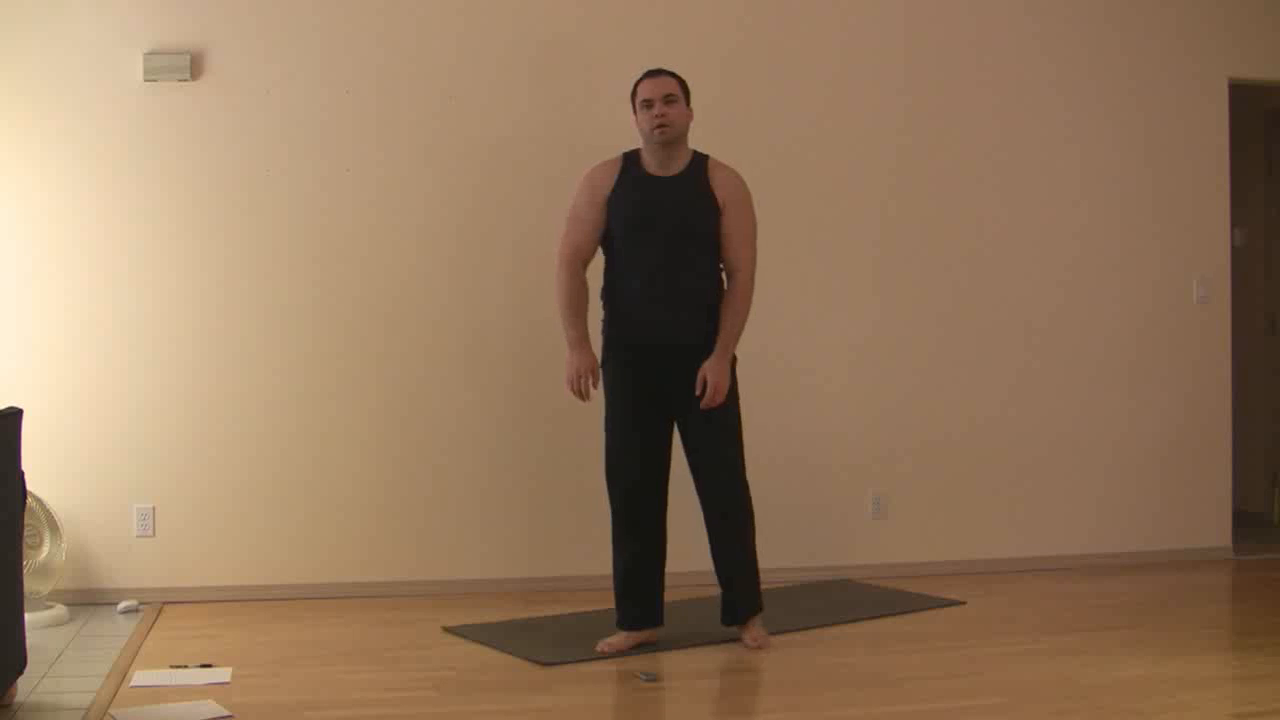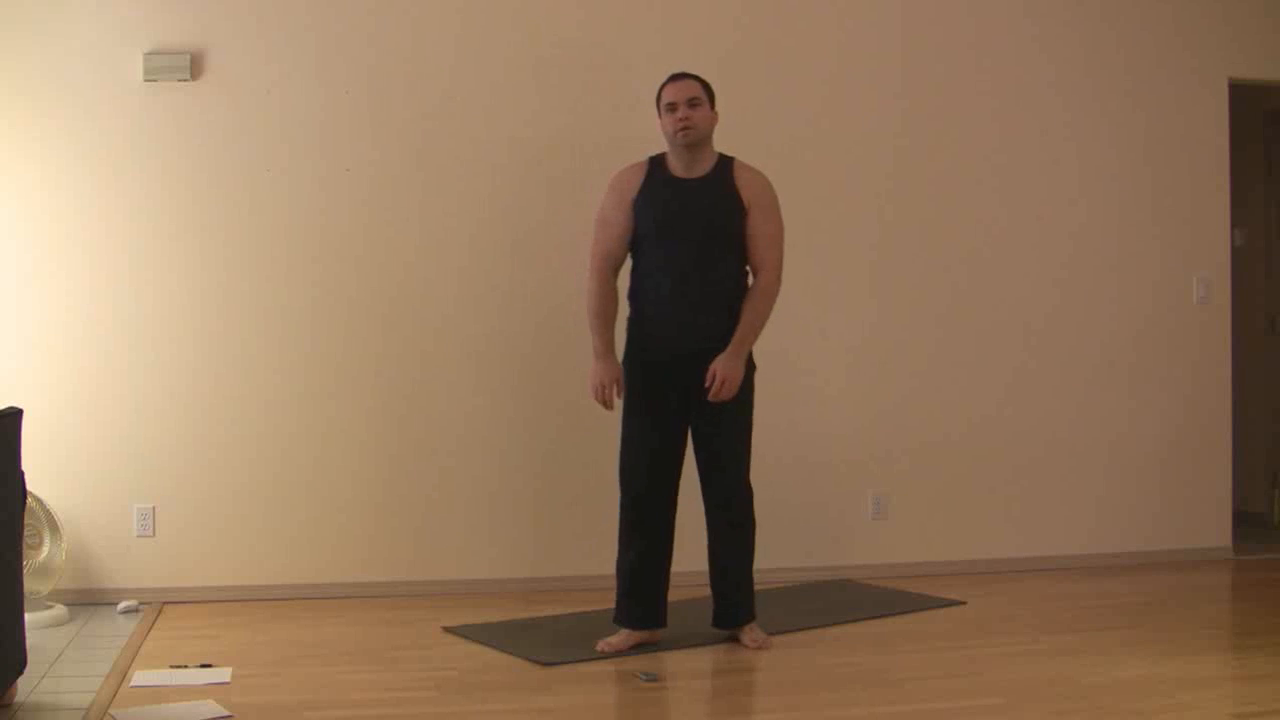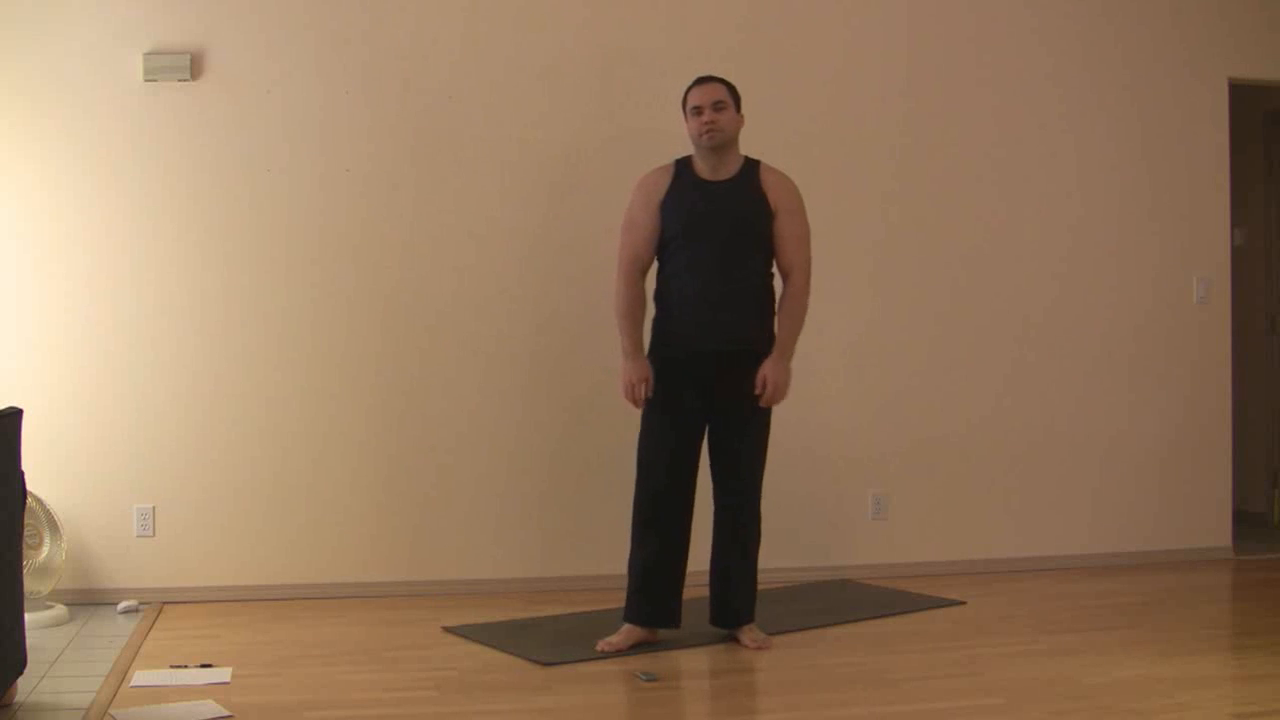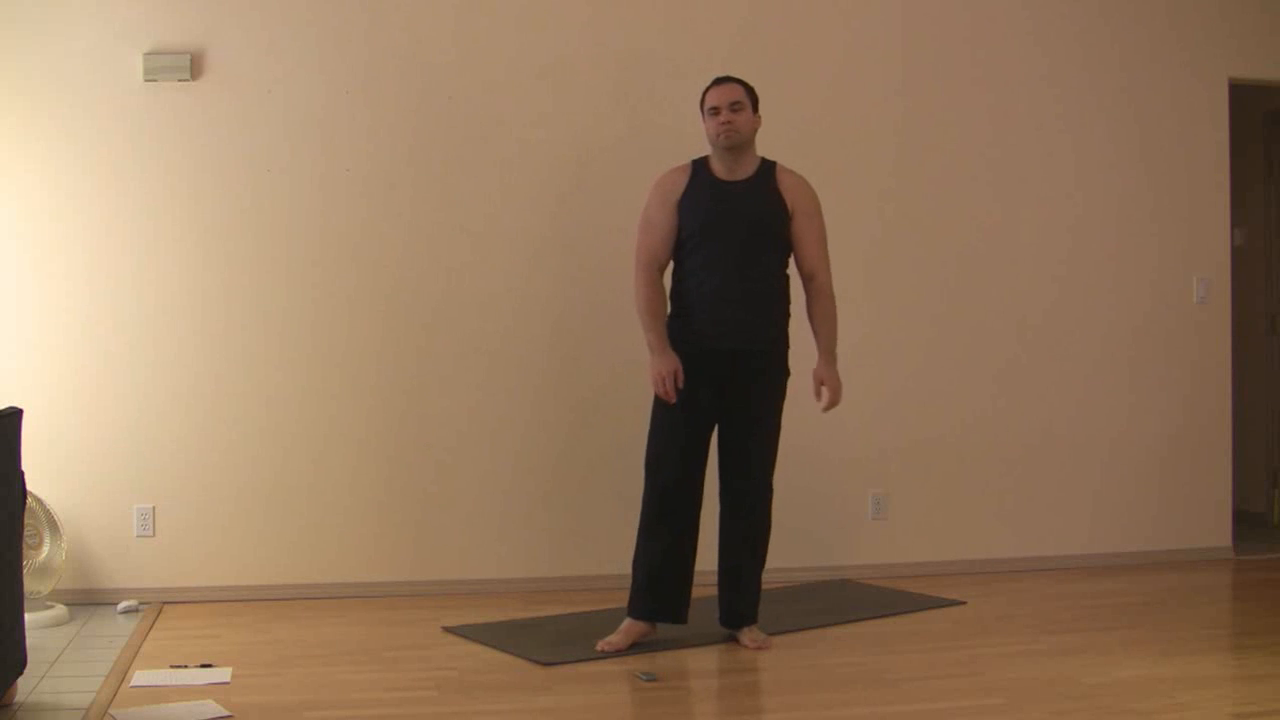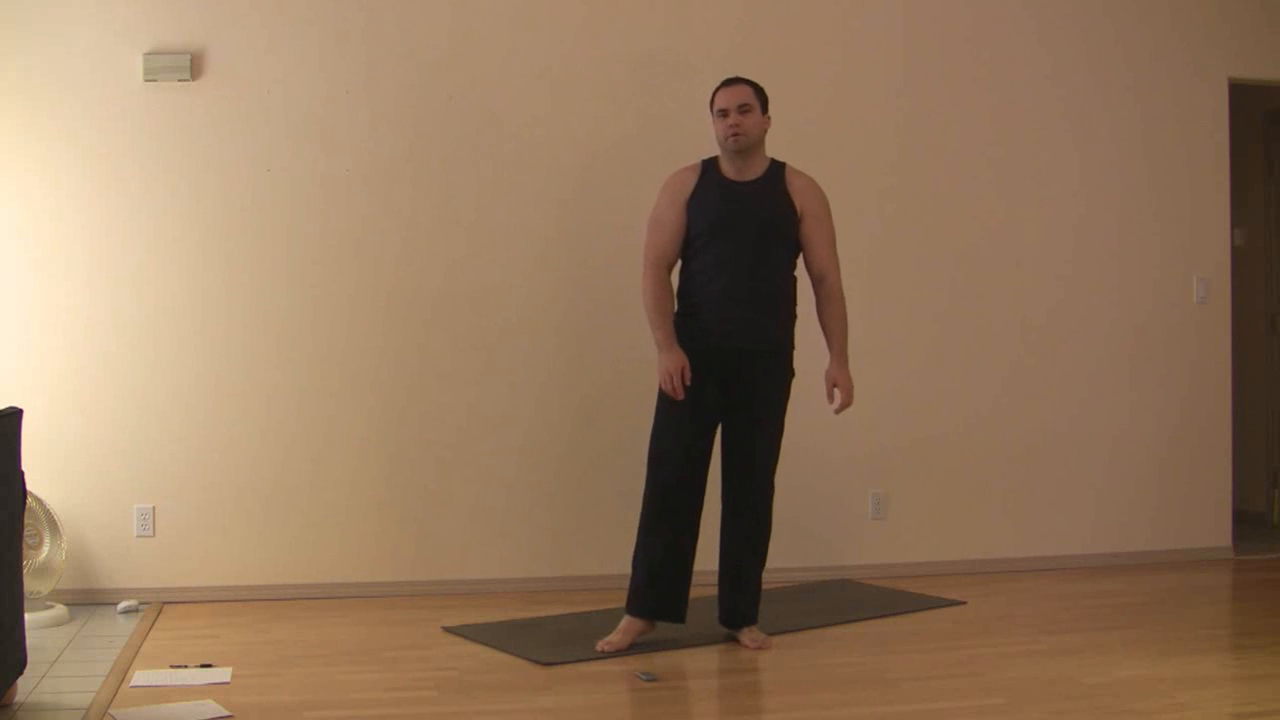
dt=0.2s
person 1, frame 1
left shoulder: (722, 183)
right shoulder: (605, 180)
left elbow: (741, 275)
right elbow: (571, 265)
left wrist: (722, 355)
right wrist: (577, 346)
left hip: (702, 357)
right hip: (630, 358)
left knee: (724, 484)
right knee: (632, 490)
left ankle: (746, 610)
right ankle: (638, 618)
person 1, frame 2
left shoulder: (748, 185)
right shoulder: (631, 184)
left elbow: (767, 275)
right elbow: (602, 272)
left wrist: (737, 352)
right wrist: (603, 354)
left hip: (723, 360)
right hip: (651, 361)
left knee: (730, 490)
right knee: (643, 490)
left ankle: (739, 613)
right ankle: (640, 617)
person 1, frame 3
left shoulder: (774, 188)
right shoulder: (658, 185)
left elbow: (796, 278)
right elbow: (630, 273)
left wrist: (781, 356)
right wrist: (632, 355)
left hip: (747, 363)
right hip: (674, 361)
left knee: (740, 491)
right knee: (659, 487)
left ankle: (738, 614)
right ankle: (646, 615)
person 1, frame 4
left shoulder: (790, 189)
right shoulder: (675, 185)
left elbow: (817, 278)
right elbow: (648, 272)
left wrist: (827, 359)
right wrist: (659, 350)
left hip: (761, 361)
right hip: (689, 357)
left knee: (750, 490)
right knee: (669, 482)
left ankle: (741, 614)
right ankle: (647, 611)
person 1, frame 5
left shoulder: (799, 191)
right shoulder: (686, 184)
left elbow: (826, 279)
right elbow: (656, 269)
left wrist: (838, 358)
right wrist: (667, 347)
left hip: (766, 361)
right hip: (695, 356)
left knee: (751, 489)
right knee: (671, 480)
left ankle: (741, 615)
right ankle: (644, 609)
